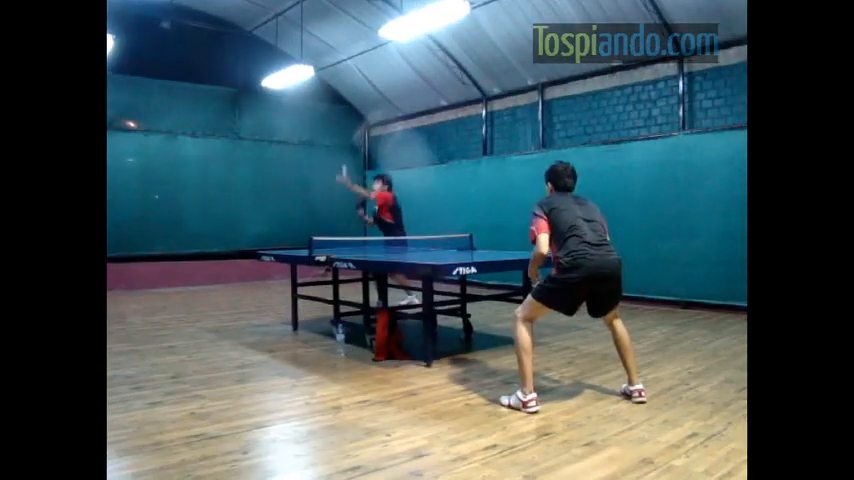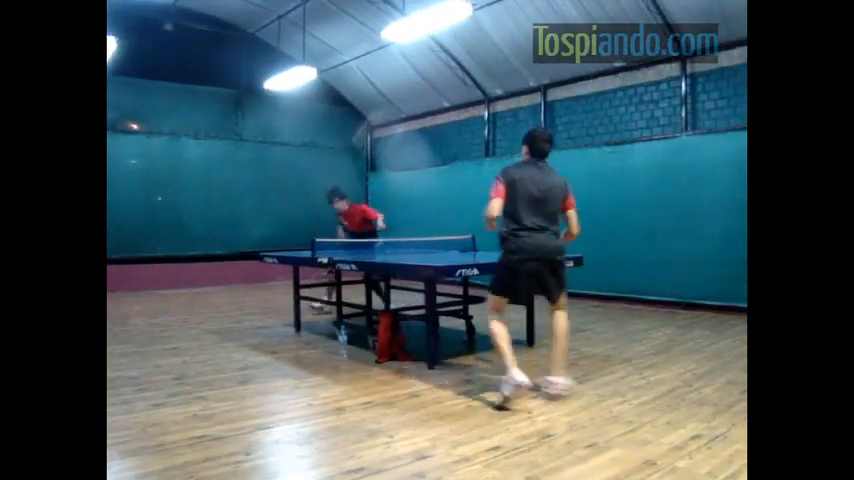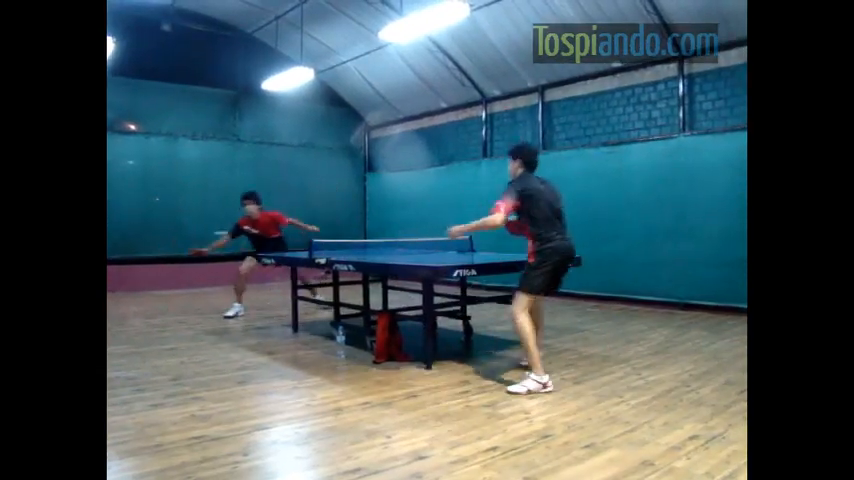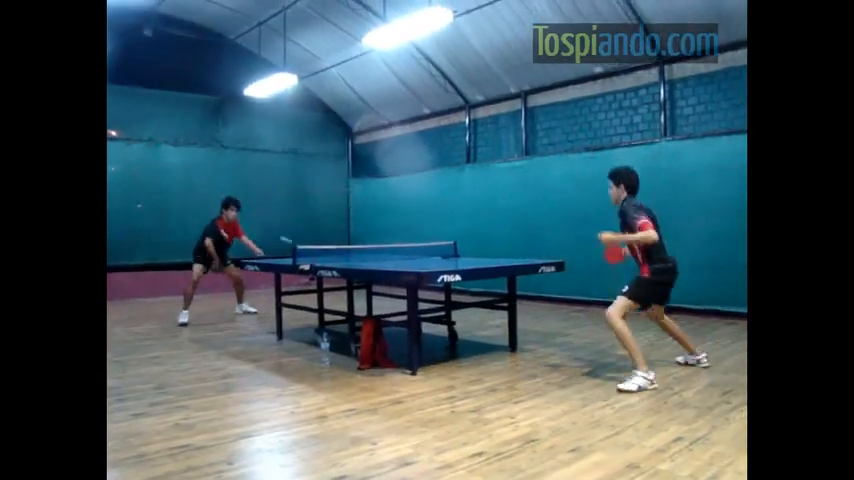
dt=1s
person 1, frame 1
left shoulder: (545, 206)
right shoulder: (591, 206)
left elbow: (542, 249)
left wrist: (532, 270)
left hip: (575, 267)
right hip: (610, 264)
left knee: (523, 317)
right knee: (613, 319)
left ankle: (527, 395)
right ankle: (635, 386)
person 1, frame 2
left shoulder: (509, 173)
right shoulder: (560, 181)
left elbow: (492, 214)
right elbow: (574, 230)
left wrist: (489, 223)
left hip: (518, 251)
right hip: (551, 251)
left knee: (495, 314)
right knee: (559, 309)
left ankle: (513, 373)
right ankle: (556, 377)
person 1, frame 3
left shoulder: (517, 187)
right shoulder: (546, 186)
left elbow: (496, 219)
left wrist: (462, 228)
right wrist: (517, 224)
left hip: (545, 252)
right hip: (564, 248)
left knee: (519, 311)
right knee: (533, 297)
left ankle: (539, 376)
right ankle: (533, 356)
person 1, frame 4
left shoulder: (630, 208)
right shoulder: (631, 208)
left elbow: (652, 237)
left wrist: (617, 239)
right wrist: (627, 247)
left hip: (654, 273)
right hip: (664, 270)
left knee: (614, 314)
right knee: (657, 317)
left ankle: (644, 373)
right ankle: (696, 355)
person 2, frame 1
left shoulder: (388, 197)
right shoulder: (381, 201)
left elbow: (367, 195)
right elbow: (376, 221)
left wrist: (348, 183)
right wrist: (365, 217)
left ankle: (411, 297)
person 2, frame 2
left shoulder: (360, 209)
right shoulder: (339, 213)
left elbow: (379, 215)
left wrist: (380, 222)
right wrist: (342, 237)
left knee: (370, 277)
right knee: (332, 270)
right ankle: (327, 301)
person 2, frame 3
left shoulder: (271, 216)
right shoulder: (242, 223)
left elbow: (289, 221)
right elbow: (228, 237)
left wrist: (307, 227)
right wrist: (209, 249)
left hip: (279, 249)
right hip: (260, 251)
right knee: (242, 272)
left ankle: (316, 297)
right ankle: (238, 306)
person 2, frame 4
left shoulder: (235, 224)
right shoulder: (216, 224)
left elbow: (243, 238)
right elbow: (207, 243)
left wrist: (256, 249)
right wrist: (216, 260)
left hip: (220, 255)
right hip: (203, 254)
left knee: (238, 278)
right knee: (195, 279)
left ankle: (241, 305)
right ankle: (184, 313)
